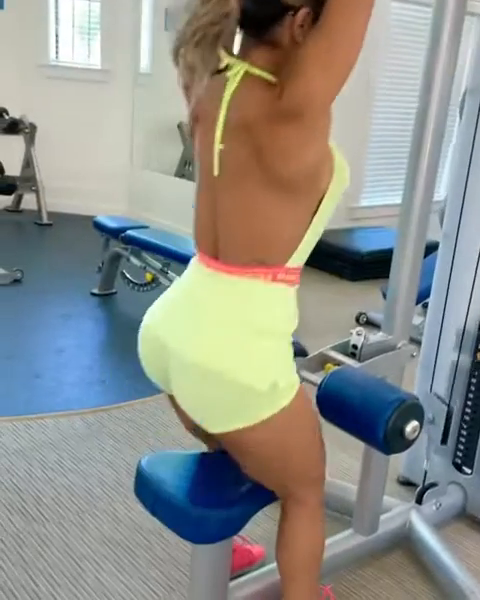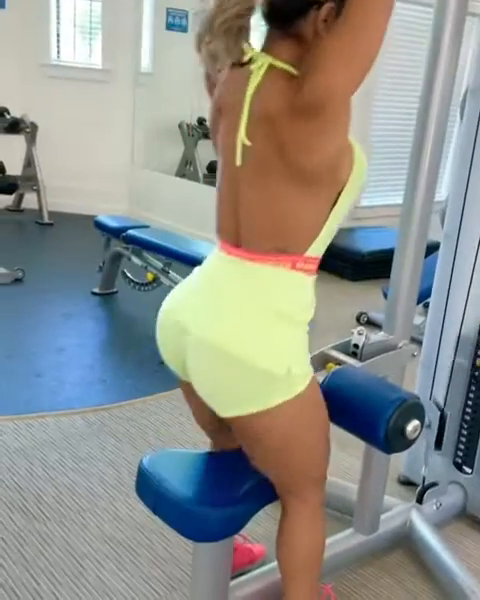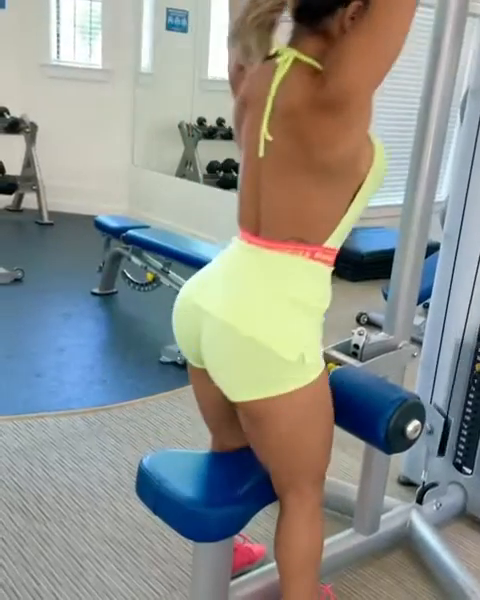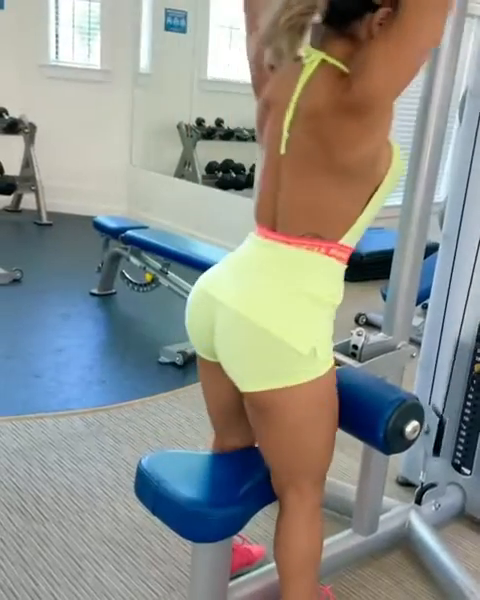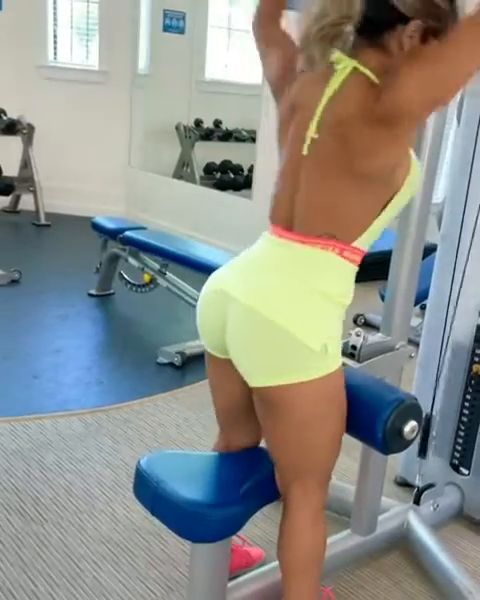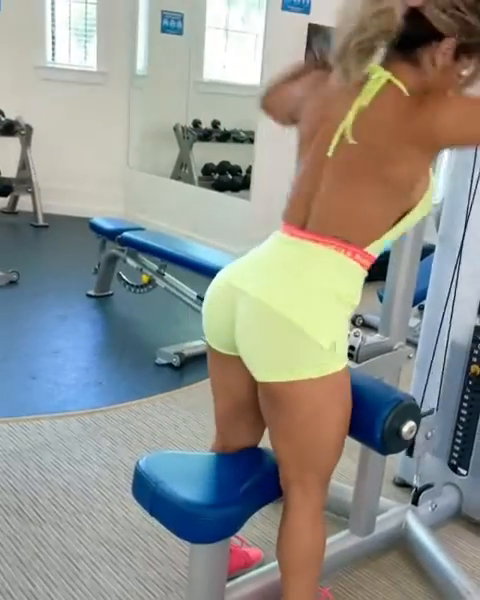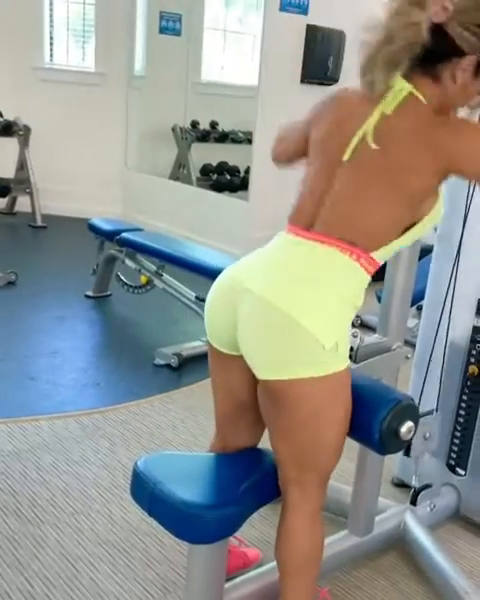
dt=0.1s
person 1, frame 1
left shoulder: (207, 87)
right shoulder: (290, 110)
left hip: (168, 325)
right hip: (233, 354)
left knee: (229, 450)
right knee: (304, 494)
person 1, frame 2
left shoulder: (230, 79)
right shoulder: (310, 104)
left hip: (189, 311)
right hip: (251, 340)
left knee: (228, 447)
right knee: (304, 493)
person 1, frame 3
left shoulder: (254, 74)
right shoulder: (334, 96)
left hip: (205, 299)
right hip: (266, 328)
left knee: (231, 449)
right knee: (303, 494)
person 1, frame 4
left shoulder: (278, 76)
right shoulder: (358, 99)
left hip: (218, 294)
right hip: (280, 321)
left knee: (231, 449)
right knee: (300, 493)
person 1, frame 5
left shoulder: (303, 80)
right shoulder: (388, 104)
left hip: (230, 289)
right hip: (292, 317)
left knee: (235, 448)
right knee: (305, 492)
person 1, frame 6
left shoulder: (326, 90)
right shoulder: (420, 120)
left elbow: (273, 99)
left hip: (238, 286)
right hip: (300, 315)
left knee: (232, 447)
right knee: (306, 490)
person 1, frame 7
left shoulder: (341, 103)
left elbow: (281, 150)
left hip: (238, 284)
right hip: (302, 316)
left knee: (231, 448)
right knee: (305, 490)
